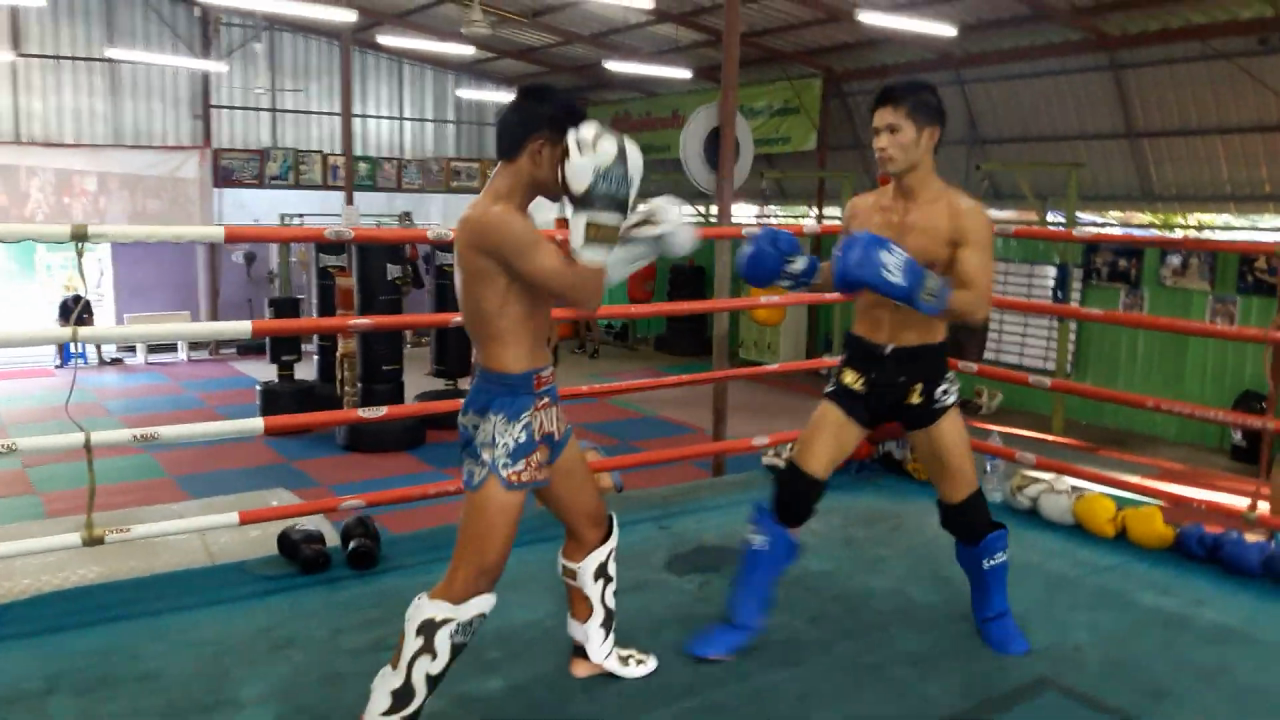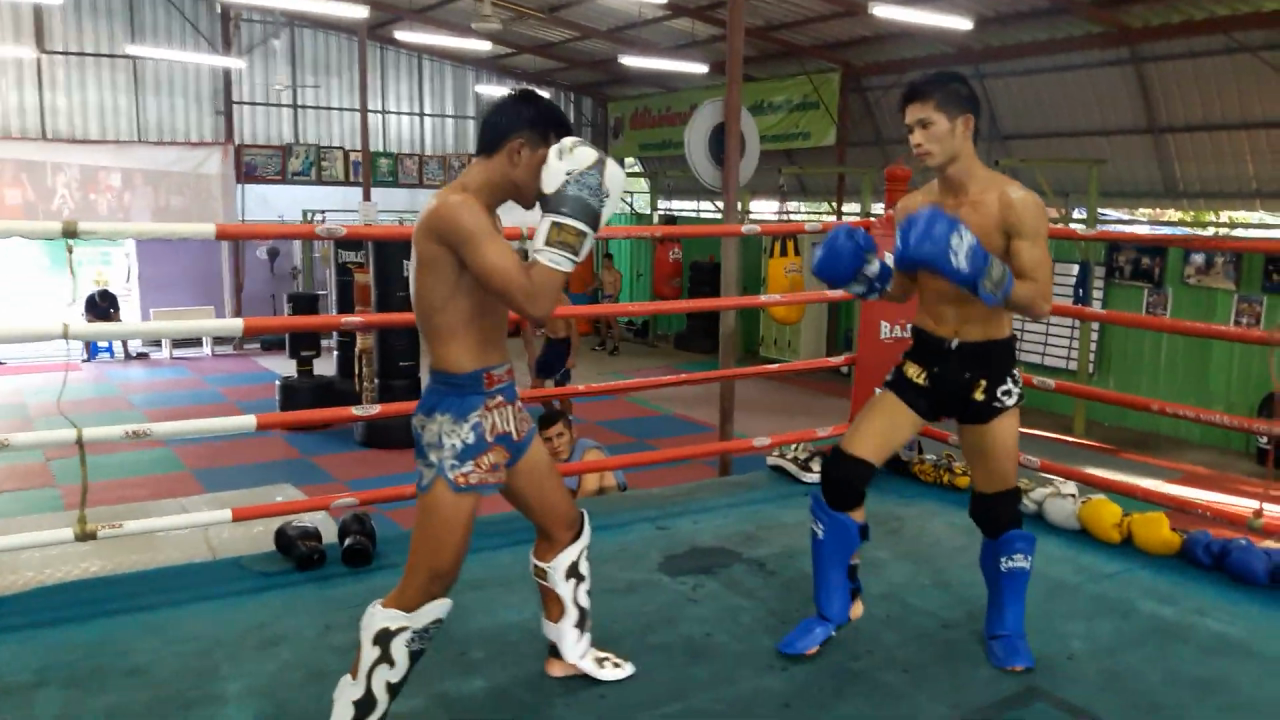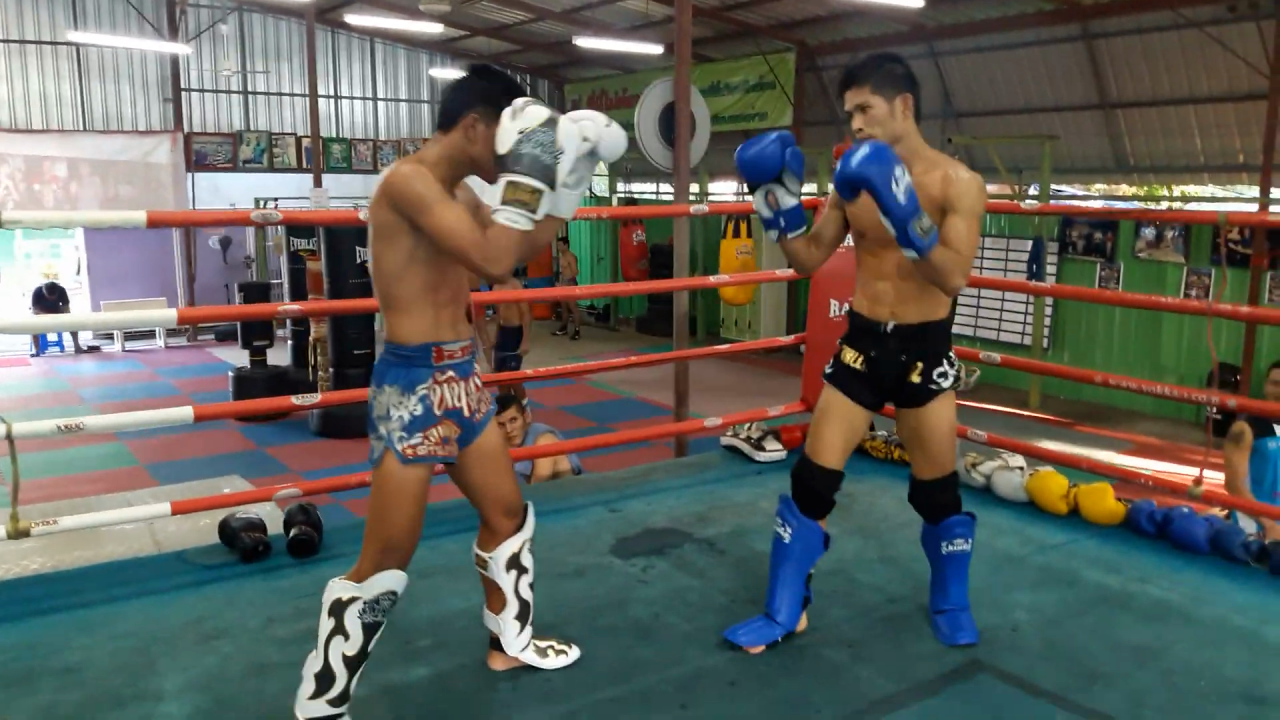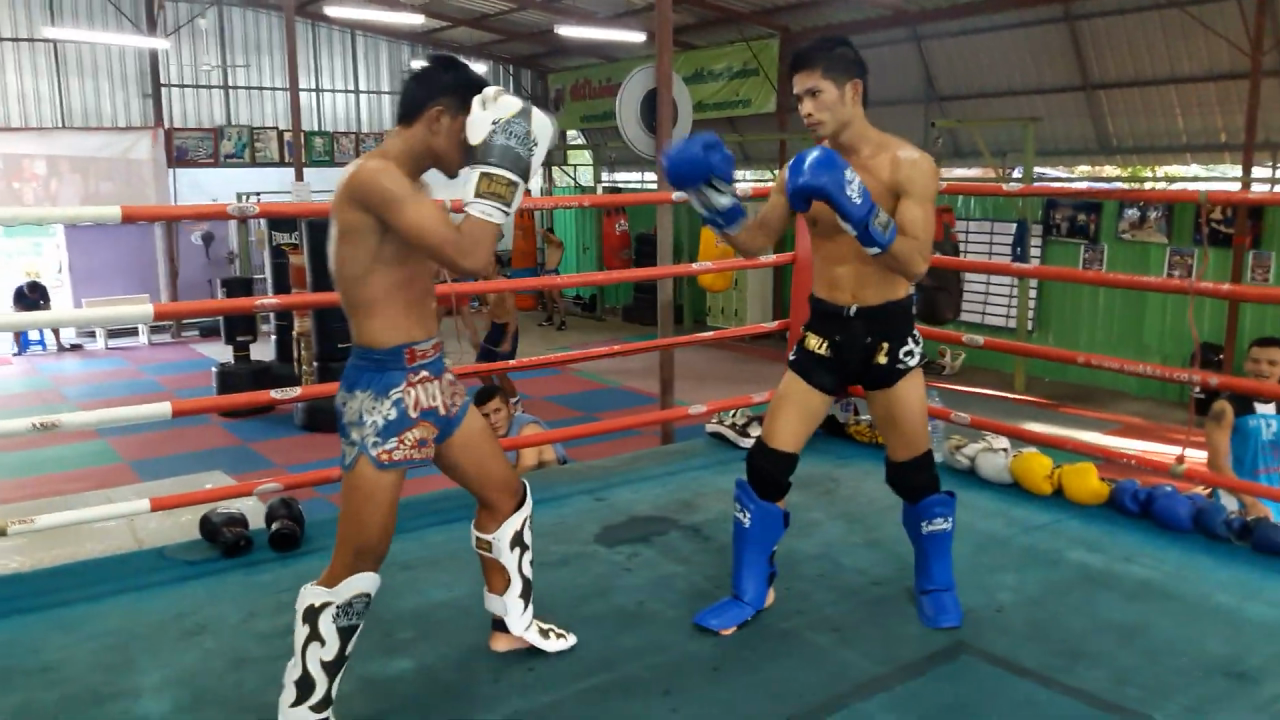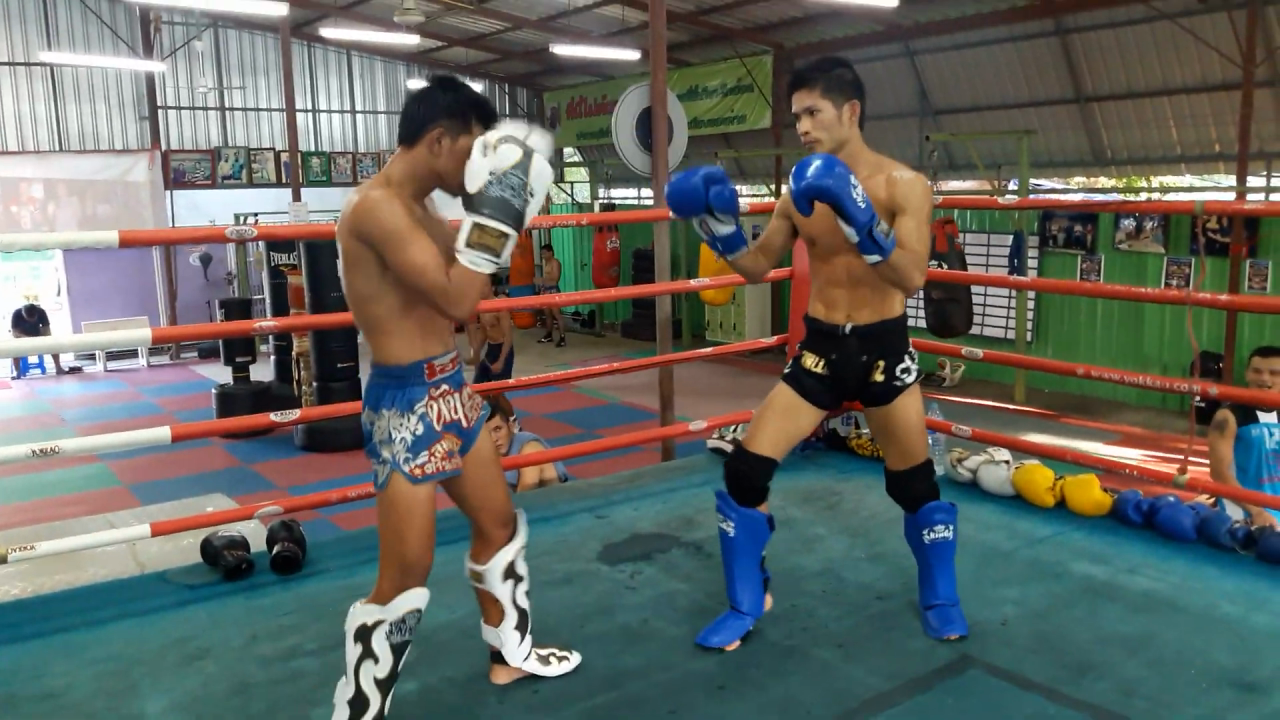
dt=0.4s
person 1, frame 1
left shoulder: (509, 215)
right shoulder: (494, 219)
left elbow: (572, 274)
right elbow: (582, 293)
left wrist: (646, 237)
right wrist: (599, 200)
left hip: (539, 405)
right hip: (506, 415)
left knee: (592, 527)
right knee: (468, 585)
left ankle: (594, 648)
person 1, frame 2
left shoulder: (481, 213)
right shoulder: (456, 210)
left elbow: (524, 290)
right elbow: (535, 301)
left wrist: (576, 211)
right wrist: (571, 210)
left hip: (501, 403)
right hip: (459, 413)
left knee: (564, 525)
right knee: (426, 588)
left ankle: (568, 648)
person 1, frame 3
left shoulder: (457, 191)
right shoulder: (408, 179)
left elbow: (518, 254)
right elbow: (489, 258)
left wrist: (567, 171)
right wrist: (527, 170)
left hip: (462, 379)
right hip: (412, 385)
left knee: (507, 515)
right knee: (385, 561)
left ankle: (510, 641)
person 1, frame 4
left shoulder: (408, 183)
right shoulder: (377, 177)
left elbow: (456, 242)
right elbow: (469, 257)
left wrist: (509, 161)
right wrist: (497, 160)
left hip: (435, 376)
right hip: (383, 385)
left knee: (506, 495)
right knee: (358, 565)
left ankle: (511, 623)
person 1, frame 5
left shoulder: (413, 204)
right shoulder: (376, 206)
left elbow: (453, 273)
right elbow: (460, 300)
left wrist: (492, 202)
right wrist: (495, 202)
left hip: (450, 393)
right hip: (405, 405)
left knee: (499, 527)
right knee: (404, 583)
left ankle: (510, 649)
person 2, frame 1
left shoulder: (963, 216)
right shoulder: (861, 209)
left elbow: (978, 308)
left wrist: (911, 283)
right wrist: (794, 267)
left hip: (925, 374)
right hip: (861, 367)
left knee: (966, 506)
right knee: (795, 488)
left ankle: (994, 615)
right ankle: (741, 620)
person 2, frame 2
left shoulder: (1016, 204)
right shoulder: (913, 209)
left elbow: (1040, 301)
left wrist: (975, 267)
right wrist: (865, 270)
left hip: (988, 368)
right hip: (924, 360)
left knee: (999, 507)
right knee: (844, 469)
left ankle: (1005, 629)
right ankle: (834, 608)
person 2, frame 3
left shoulder: (958, 183)
right shoulder: (854, 184)
left elbow: (955, 277)
right elbow: (807, 258)
left wrist: (904, 214)
right wrist: (778, 196)
left hip: (923, 350)
right hip: (860, 344)
left knee: (937, 491)
right knee: (812, 479)
left ankle: (950, 604)
right ankle: (784, 612)
person 2, frame 4
left shoulder: (909, 164)
right shoulder: (803, 172)
left elbow: (916, 262)
right elbow: (752, 241)
left wrist: (858, 209)
right wrist: (714, 193)
left hip: (890, 331)
right hip: (824, 330)
left knee: (914, 472)
right knee: (767, 463)
left ankle: (935, 586)
right ankle: (749, 593)
person 2, frame 5
left shoulder: (904, 186)
right shoulder: (798, 192)
left elbow: (911, 279)
right elbow: (757, 267)
left wrist: (859, 218)
right wrist: (716, 221)
left hip: (883, 350)
right hip: (818, 349)
left knee: (915, 484)
right knee: (745, 469)
left ankle: (940, 598)
right ankle: (745, 605)
